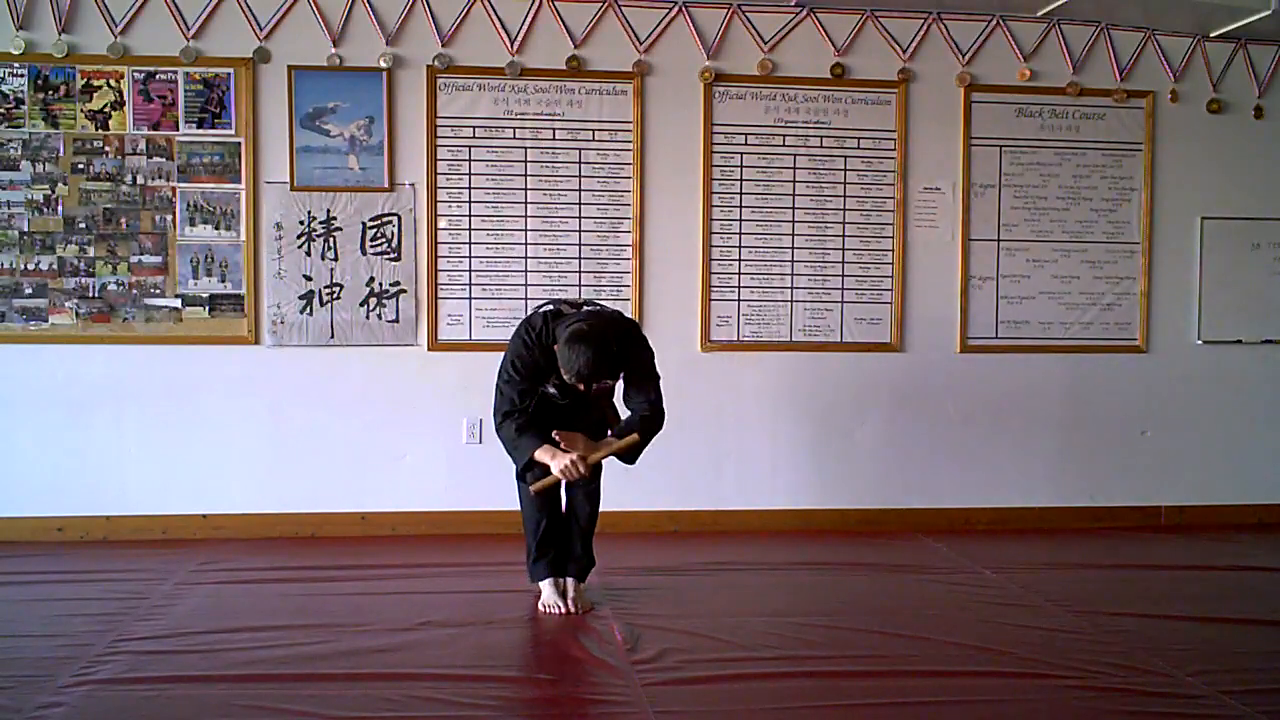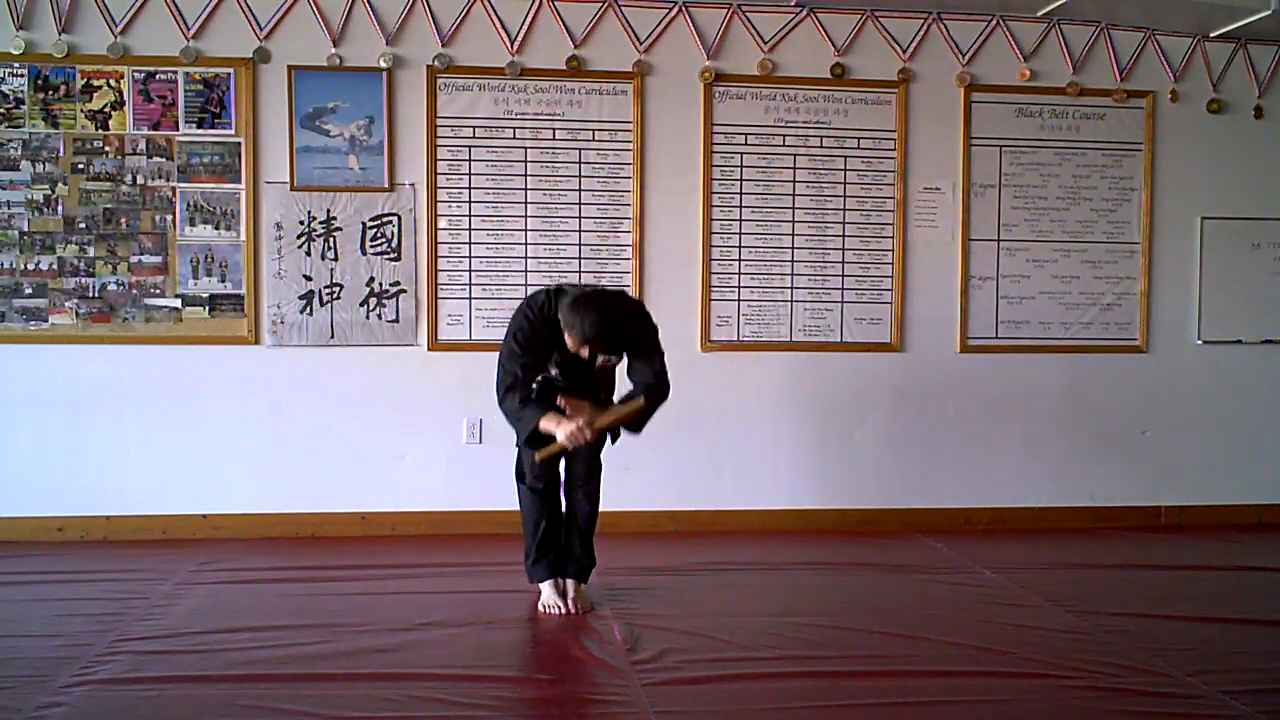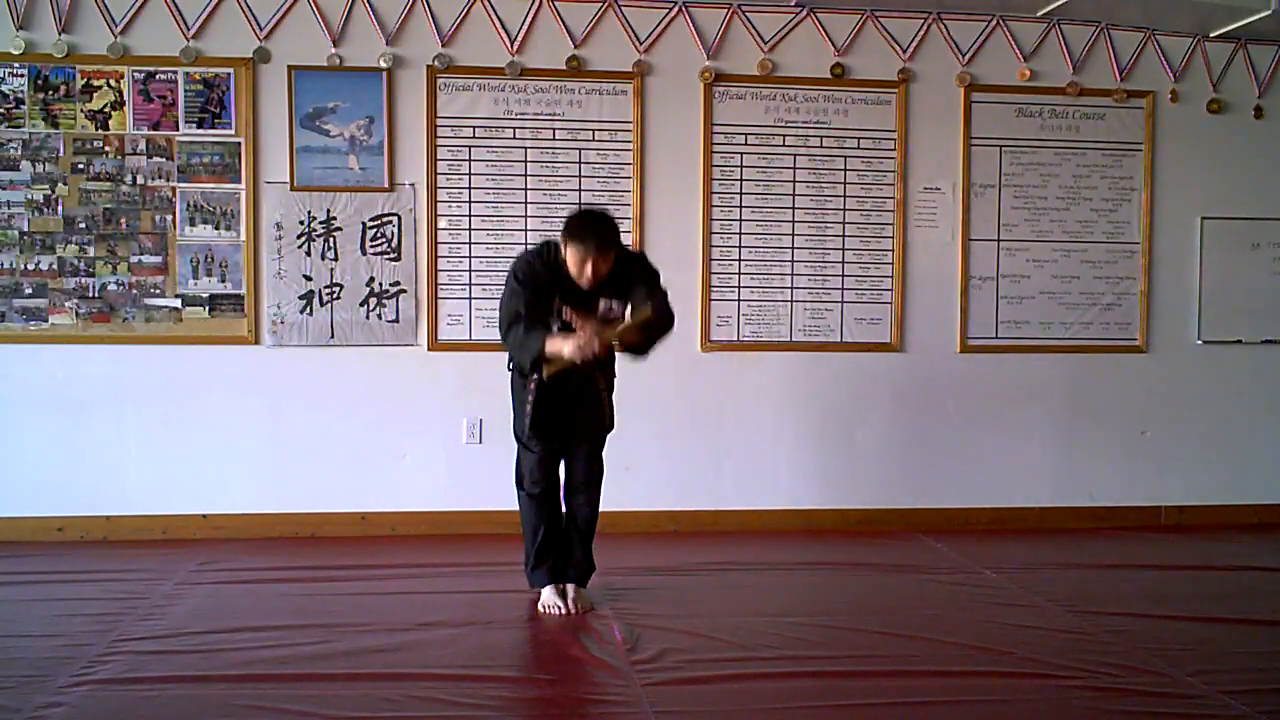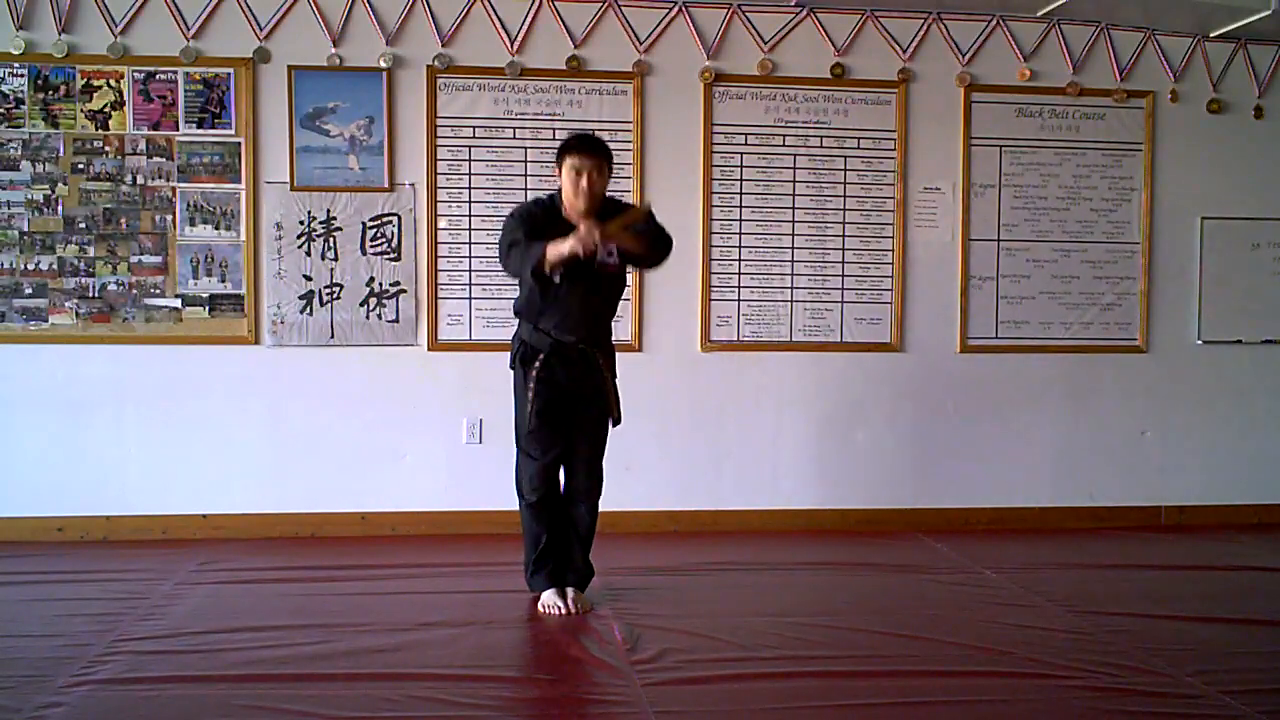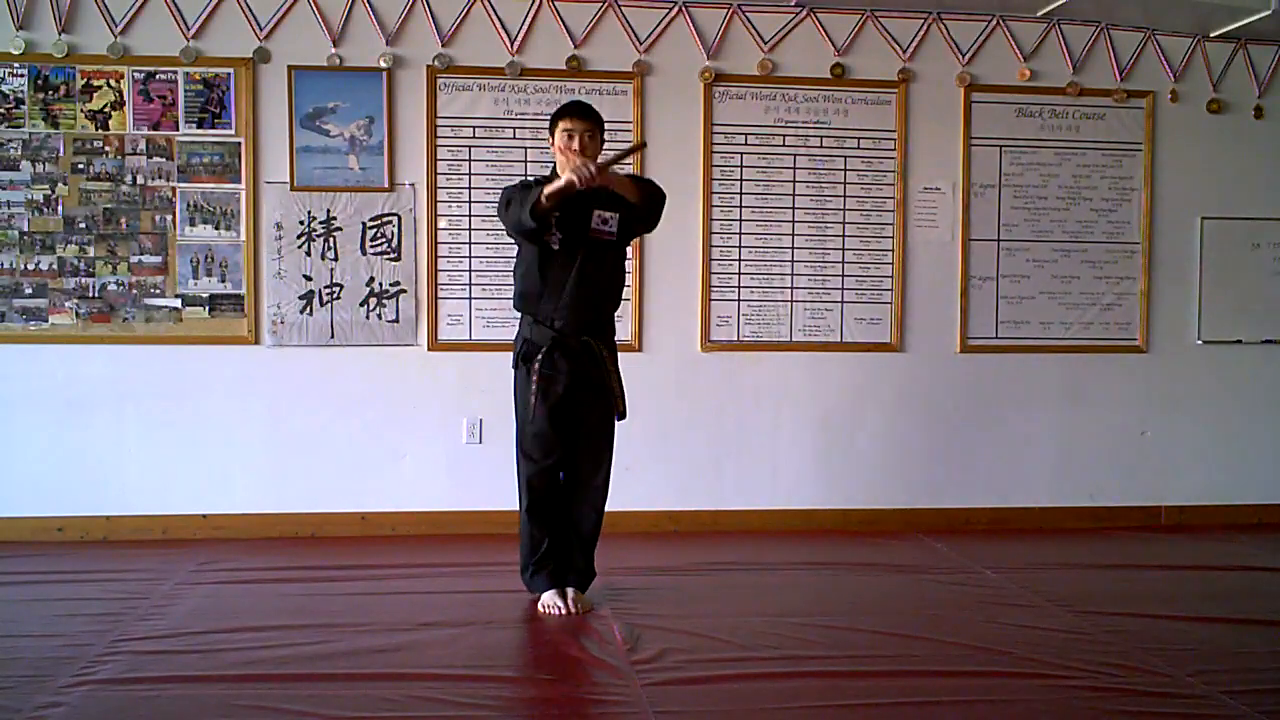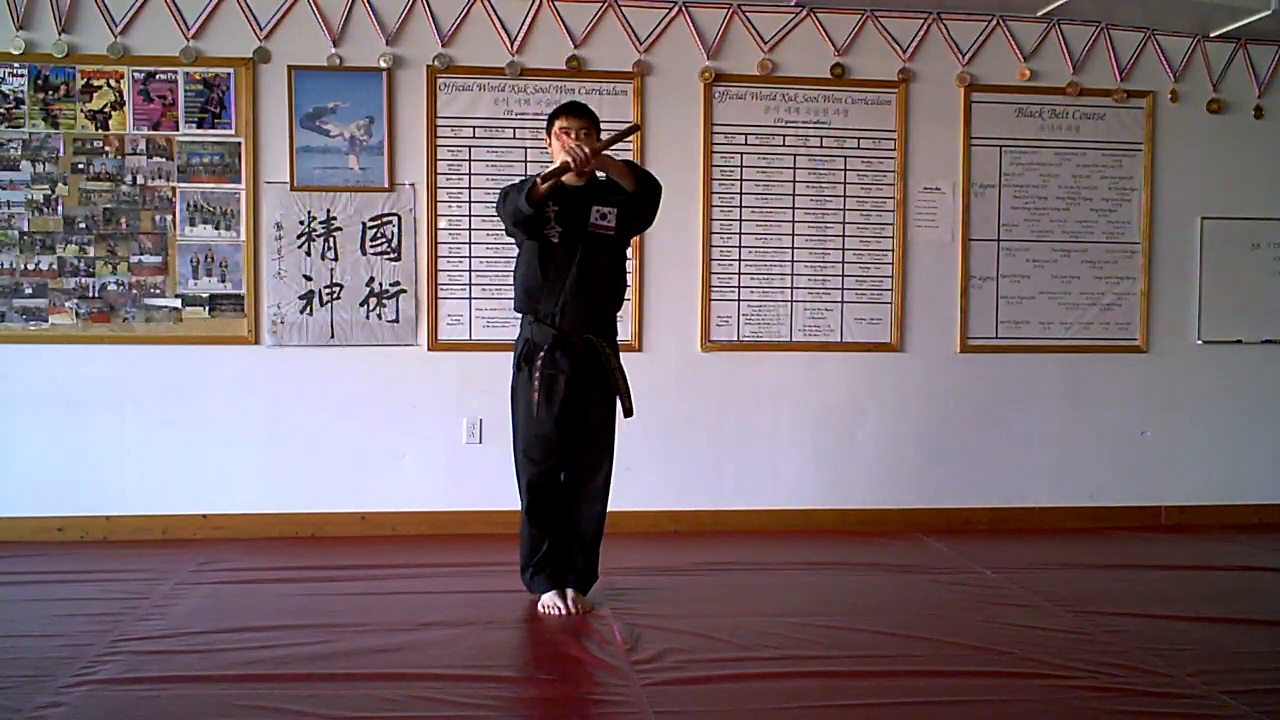
dt=0.2s
person 1, frame 1
left shoulder: (629, 341)
right shoulder: (531, 339)
left elbow: (649, 412)
right elbow: (508, 415)
left wrist: (596, 448)
right wrist: (552, 455)
right hip: (541, 401)
left knee: (586, 479)
right knee: (537, 475)
left ankle: (574, 576)
right ankle: (548, 578)
person 1, frame 2
left shoulder: (632, 318)
right shoulder: (533, 315)
left elbow: (654, 385)
right elbow: (511, 390)
left wrist: (599, 417)
right wrist: (557, 425)
left hip: (592, 393)
right hip: (541, 391)
left knee: (585, 475)
right knee: (536, 471)
left ankle: (575, 577)
right ankle: (547, 578)
person 1, frame 3
left shoulder: (633, 266)
right shoulder: (532, 265)
left elbow: (659, 317)
right elbow: (514, 329)
left wrist: (609, 335)
right wrist: (563, 346)
left hip: (592, 376)
right hip: (539, 370)
left knee: (585, 475)
right knee: (537, 473)
left ankle: (575, 578)
right ankle: (547, 579)
person 1, frame 4
left shoulder: (623, 218)
right shoulder: (530, 216)
left elbow: (657, 246)
right elbow: (516, 255)
left wrist: (609, 237)
right wrist: (565, 246)
left hip: (593, 360)
right hip: (539, 357)
left knee: (585, 477)
right knee: (538, 474)
left ankle: (574, 580)
right ankle: (546, 581)
person 1, frame 5
left shoulder: (618, 194)
right shoulder: (529, 192)
left elbow: (652, 204)
right elbow: (517, 213)
left wrist: (606, 178)
right wrist: (561, 183)
left hip: (596, 355)
right hip: (540, 353)
left knee: (589, 476)
right knee: (540, 474)
left ankle: (575, 579)
right ankle: (546, 581)
person 1, frame 6
left shoulder: (615, 198)
right shoulder: (530, 194)
left elbow: (647, 193)
right elbow: (514, 208)
left wrist: (602, 164)
right wrist: (556, 171)
left hip: (596, 355)
right hip: (541, 353)
left knee: (591, 477)
right knee: (539, 474)
left ankle: (577, 582)
right ankle: (546, 582)
